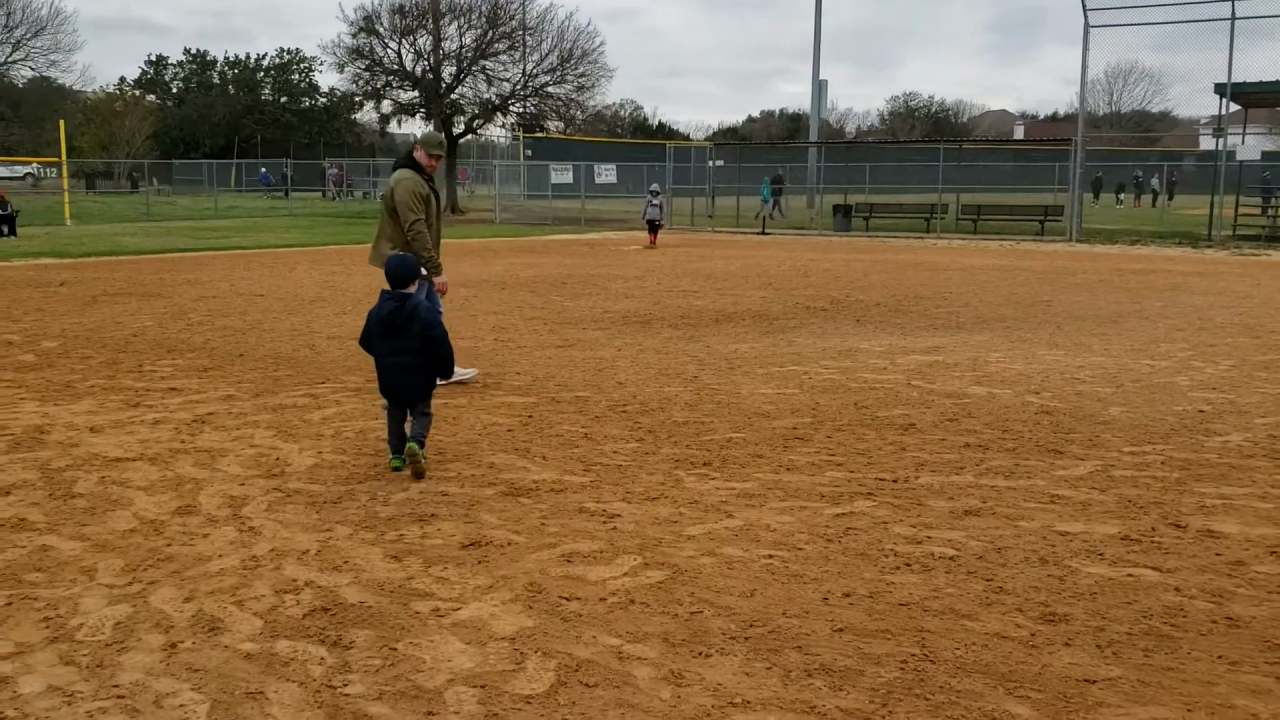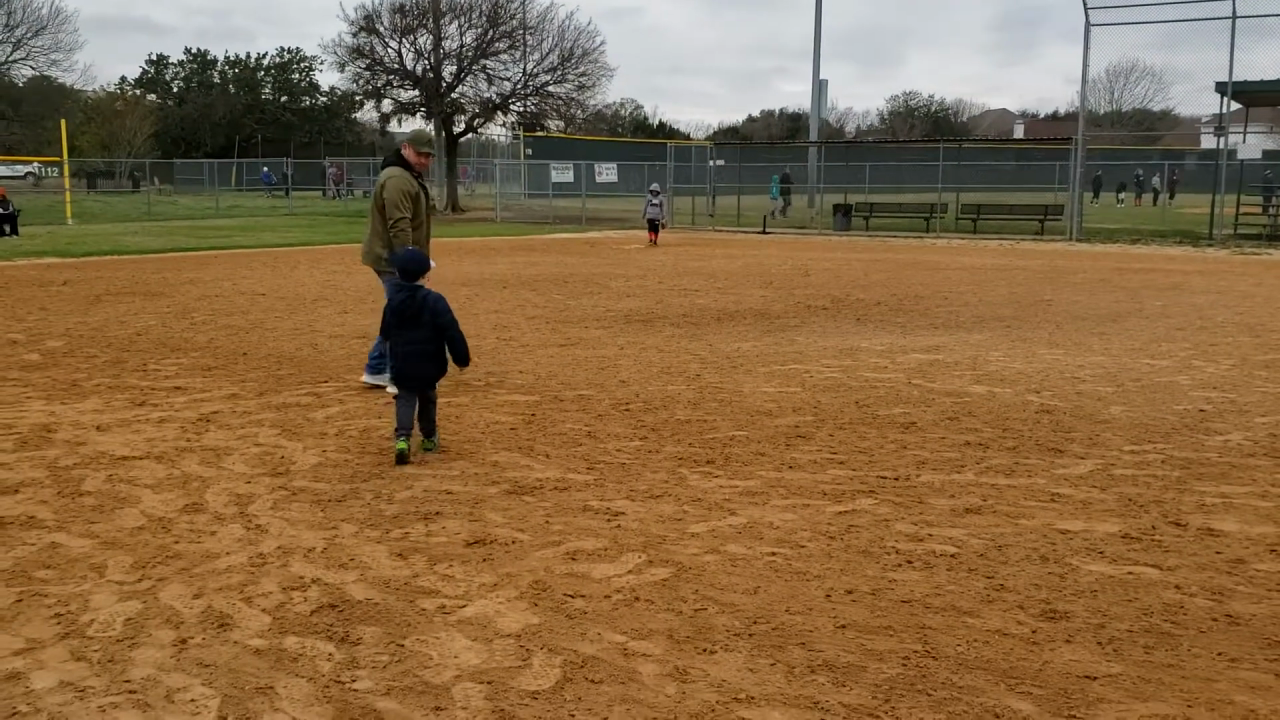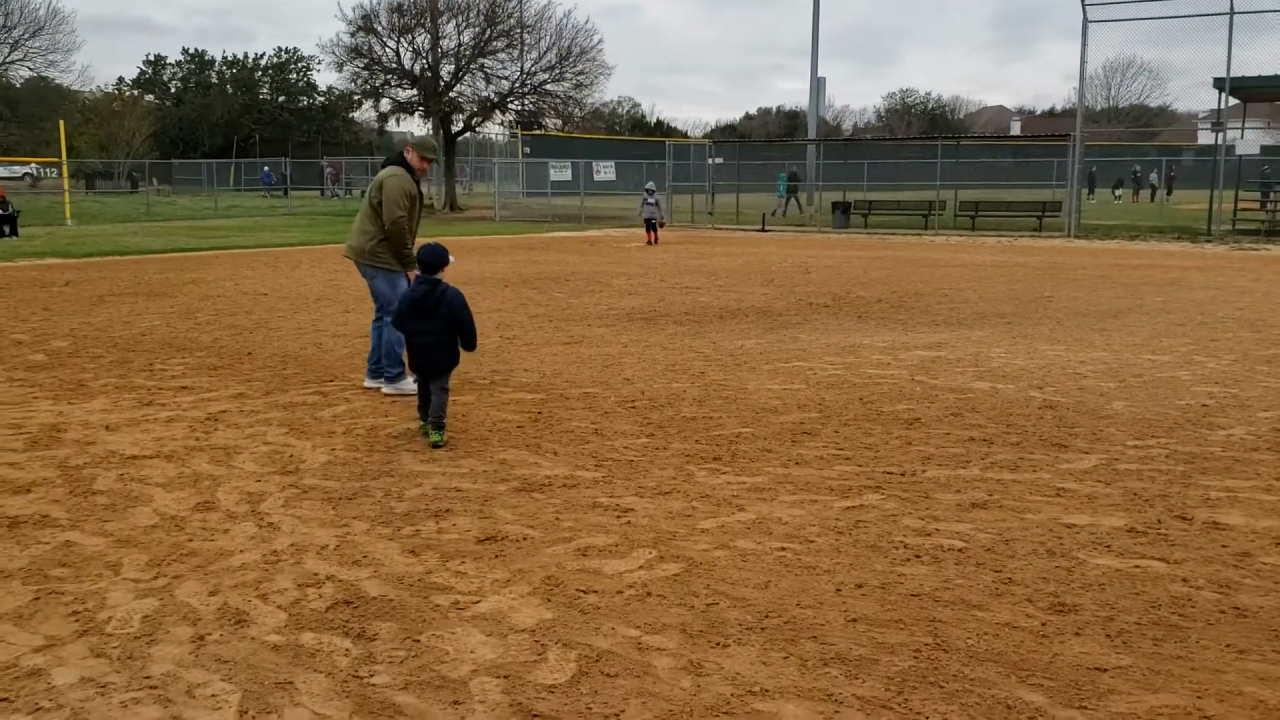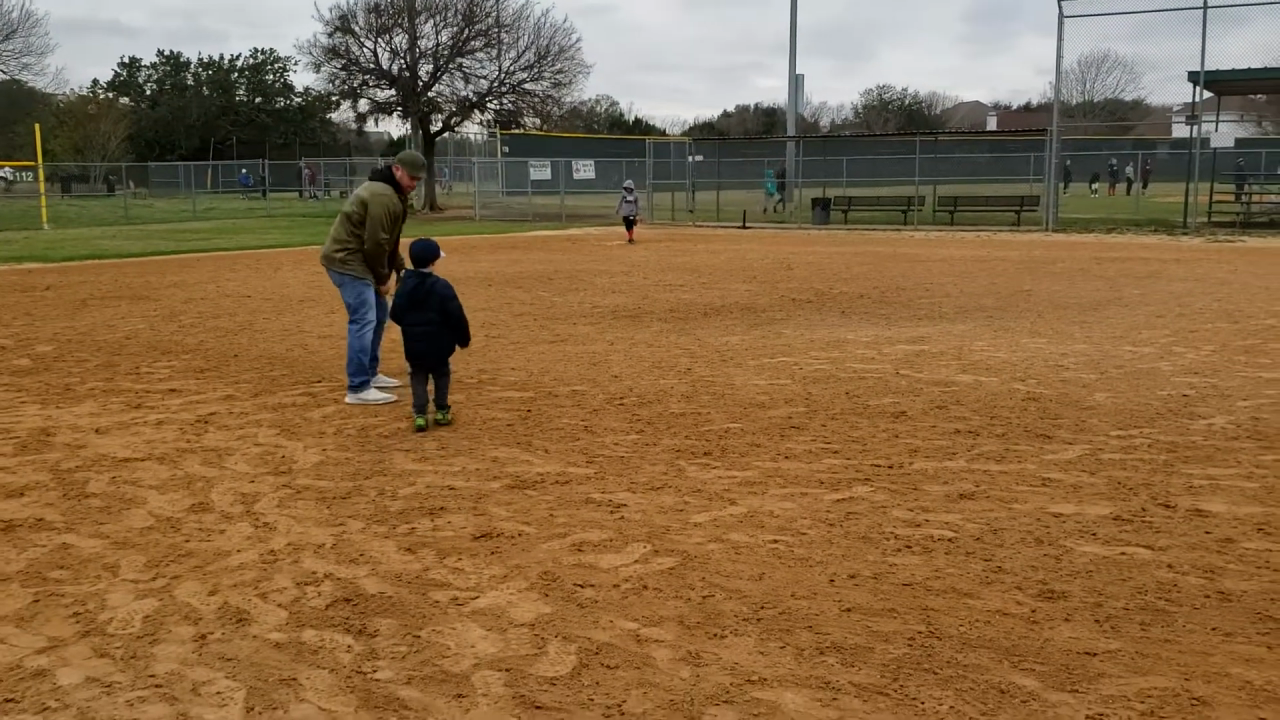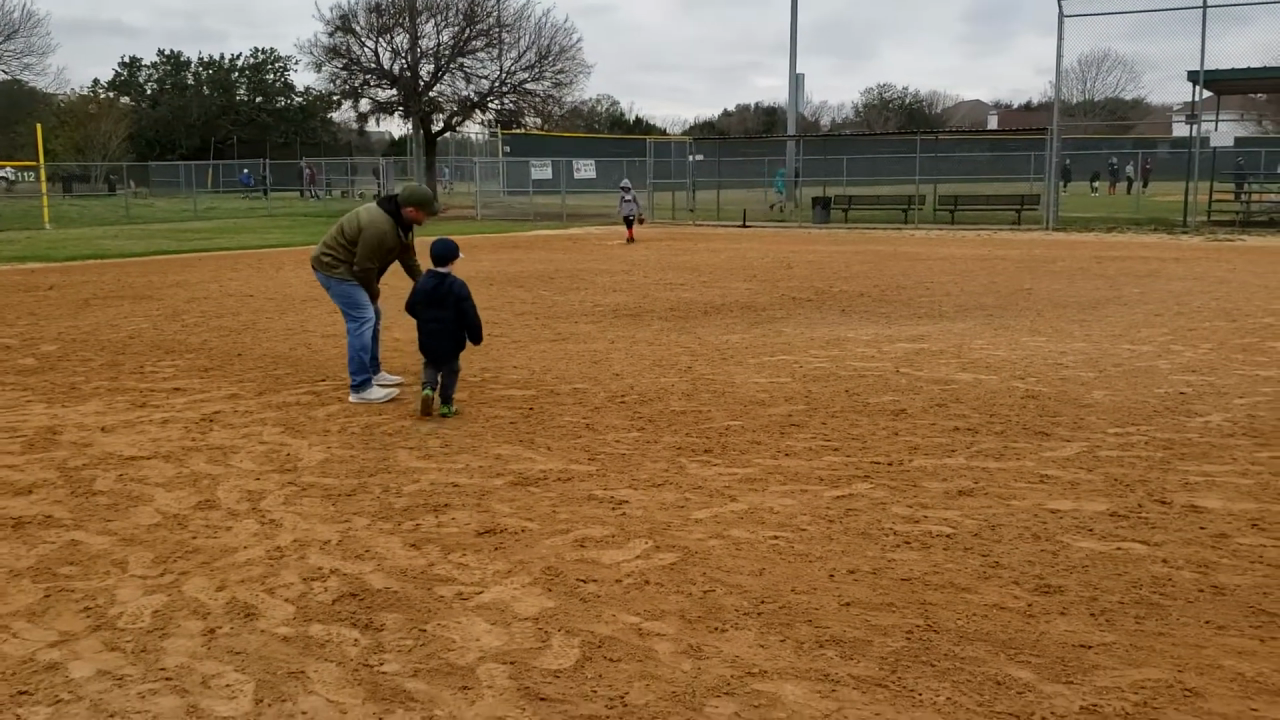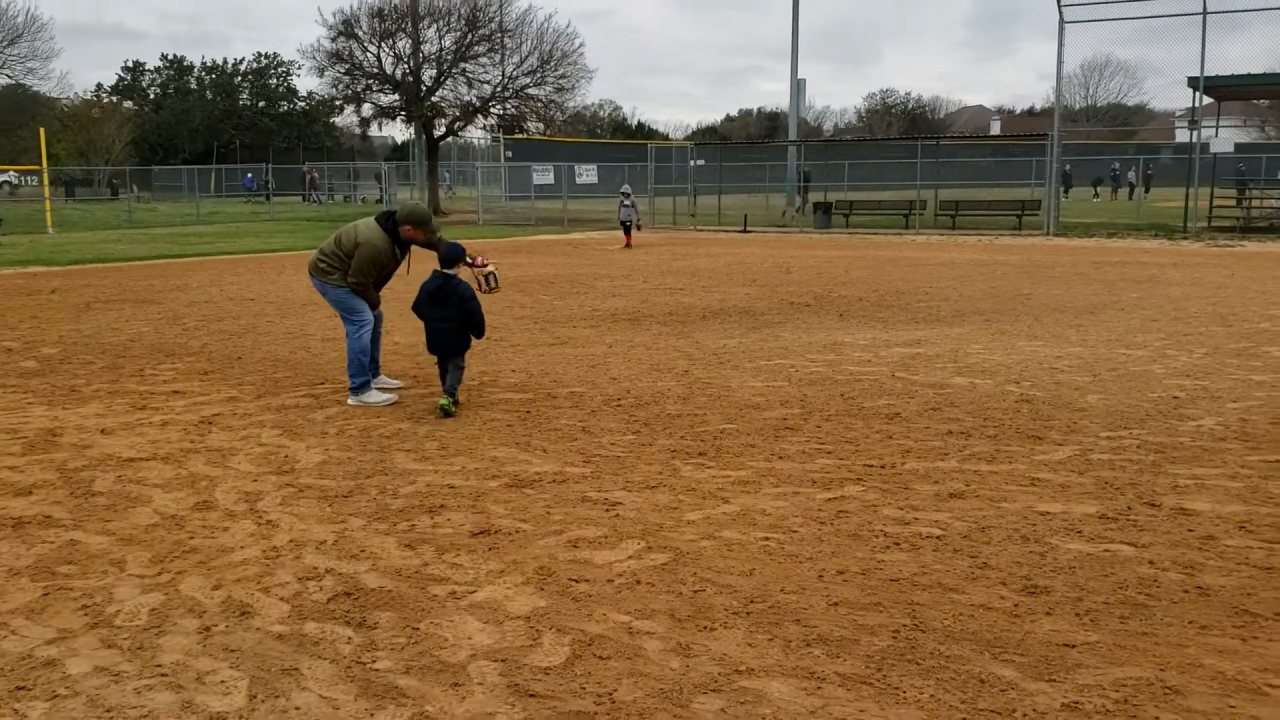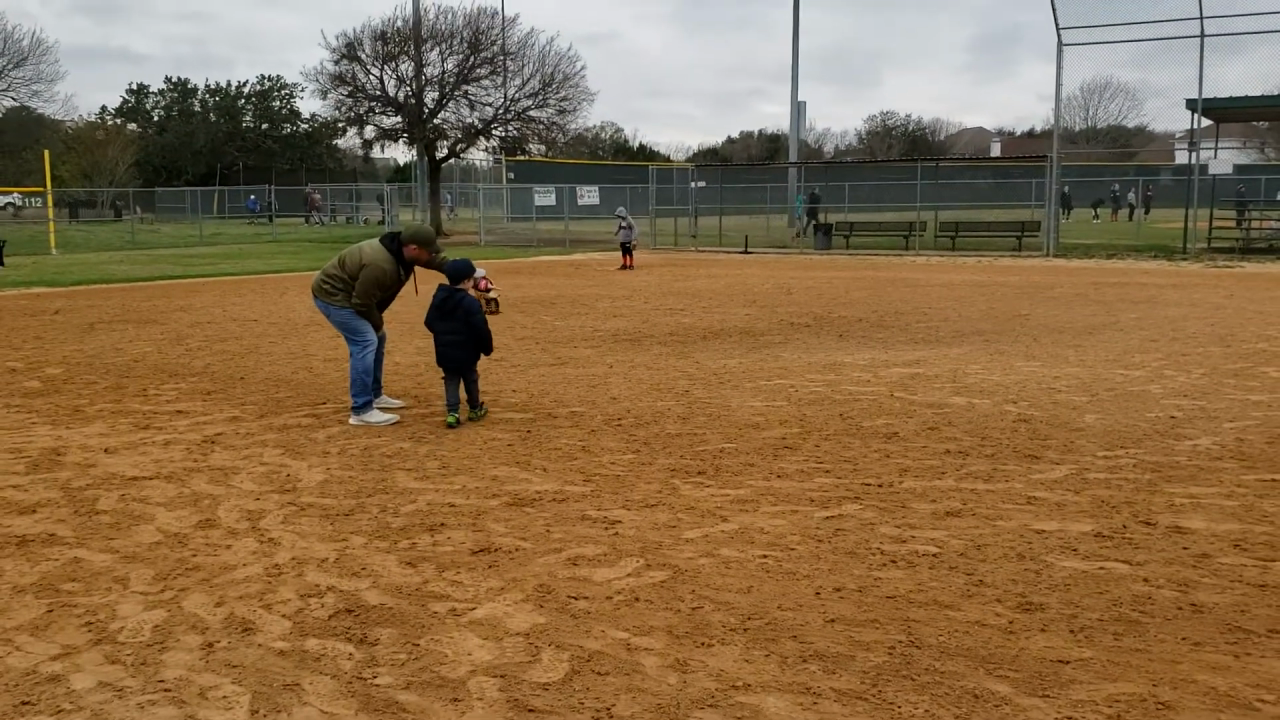
dt=0.3s
person 1, frame 1
left shoulder: (422, 179)
right shoulder: (407, 181)
right elbow: (415, 231)
left wrist: (434, 267)
right wrist: (436, 270)
left hip: (417, 262)
left knee: (432, 313)
person 1, frame 2
left shoulder: (409, 177)
right shoulder: (398, 179)
right elbow: (399, 229)
left hip: (392, 260)
right hip: (394, 261)
left ankle: (375, 371)
person 1, frame 3
left shoulder: (403, 178)
right shoulder: (397, 178)
left elbow: (402, 225)
right elbow: (396, 225)
left wrist: (410, 262)
right wrist: (410, 264)
left hip: (374, 256)
right hip: (379, 256)
left knee: (385, 314)
right knee: (397, 313)
left ankle: (377, 374)
right ankle: (394, 378)
person 1, frame 4
left shoulder: (392, 193)
right shoulder: (383, 197)
left elbow: (389, 240)
right elbow: (375, 244)
left wrist: (400, 269)
right wrist: (382, 279)
left hip: (352, 261)
right hip: (348, 262)
left knee: (378, 313)
right knee: (364, 320)
left ankle: (370, 372)
right ankle: (358, 389)
person 1, frame 5
left shoulder: (399, 218)
right shoulder: (379, 226)
left elbow: (407, 254)
right elbow: (364, 268)
left wrist: (422, 281)
right wrist: (373, 295)
left hip: (347, 267)
right hip: (334, 267)
left knee: (371, 315)
right knee: (362, 318)
left ankle: (373, 372)
right ankle: (361, 389)
person 1, frame 6
left shoulder: (398, 228)
right shoulder: (376, 244)
left elbow: (435, 241)
right elbow: (358, 281)
right wrist: (374, 302)
left hip: (345, 275)
right hip: (332, 276)
left knee: (374, 318)
right knee: (362, 322)
left ankle: (372, 376)
right ankle: (360, 391)
person 1, frame 7
left shoulder: (402, 249)
right shoulder: (380, 265)
left elbow: (438, 261)
right elbow: (362, 303)
right wrist: (377, 324)
left hip: (346, 296)
right hip: (332, 296)
left knee: (376, 339)
right knee: (366, 342)
left ankle: (374, 396)
right ankle: (361, 411)
person 2, frame 1
left shoulder: (376, 311)
right shoulder: (424, 311)
left elbow: (366, 343)
right elbow: (441, 345)
right wrist: (445, 372)
left hip: (389, 377)
right hip: (419, 376)
left knee: (395, 413)
right knee: (421, 413)
left ankle: (397, 455)
right ankle: (415, 445)
person 2, frame 2
left shoulder: (392, 302)
right shoulder: (434, 301)
left elbow: (385, 333)
right elbow: (452, 333)
right wrist: (462, 359)
left hip: (402, 366)
right hip: (429, 364)
left knee: (405, 401)
right knee: (427, 399)
left ankle: (403, 440)
right ankle: (429, 437)
person 2, frame 3
left shoulder: (409, 294)
right shoulder: (452, 295)
left elbow: (398, 323)
right elbow: (465, 324)
right wrist: (468, 344)
left hip: (418, 354)
right hip: (443, 354)
left knee: (424, 384)
right knee: (439, 388)
left ankle: (426, 420)
right ankle: (436, 429)
person 2, frame 4
left shoulder: (403, 287)
right shoulder: (442, 287)
left elbow: (395, 315)
right elbow: (456, 316)
right wrist: (463, 339)
left hip: (414, 344)
right hip: (439, 343)
left knee: (418, 376)
right knee: (442, 374)
left ankle: (420, 414)
right ankle: (442, 410)
person 2, frame 5
left shoulder: (422, 284)
right shoulder: (458, 286)
left elbow: (411, 308)
right elbow: (470, 315)
right wrist: (476, 337)
left hip: (428, 338)
right hip: (451, 338)
left knee: (431, 365)
right knee: (450, 368)
left ankle: (428, 389)
right ankle: (446, 404)
person 2, frame 6
left shoulder: (428, 284)
right shoulder: (463, 288)
left elbow: (418, 308)
right elbow: (474, 314)
right wrist: (478, 332)
left hip: (435, 337)
right hip: (456, 337)
left knee: (443, 365)
right knee: (456, 367)
left ankle: (449, 397)
right ankle: (447, 398)
person 2, frame 7
left shoulder: (438, 298)
right shoulder: (470, 302)
left elbow: (430, 323)
right elbow: (481, 328)
right wrist: (487, 348)
left hip: (444, 351)
right hip: (465, 351)
left knee: (451, 380)
right knee: (470, 378)
left ankle: (452, 412)
right ankle: (475, 409)
